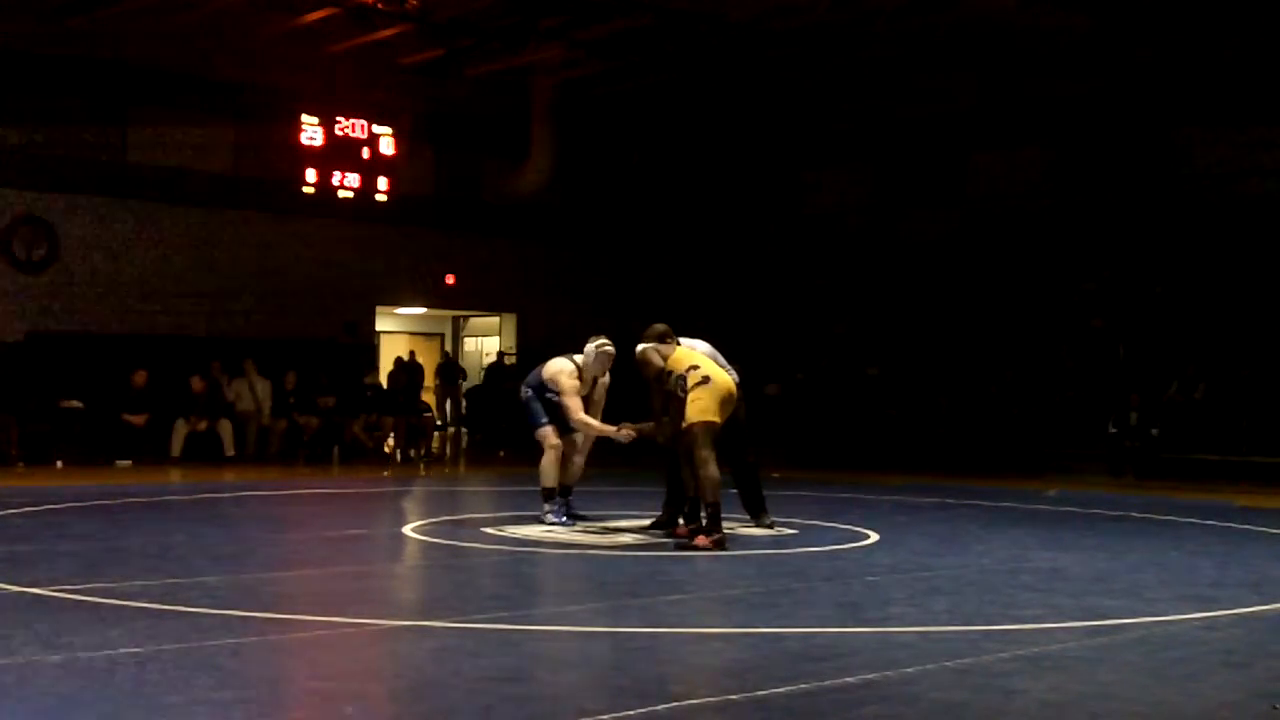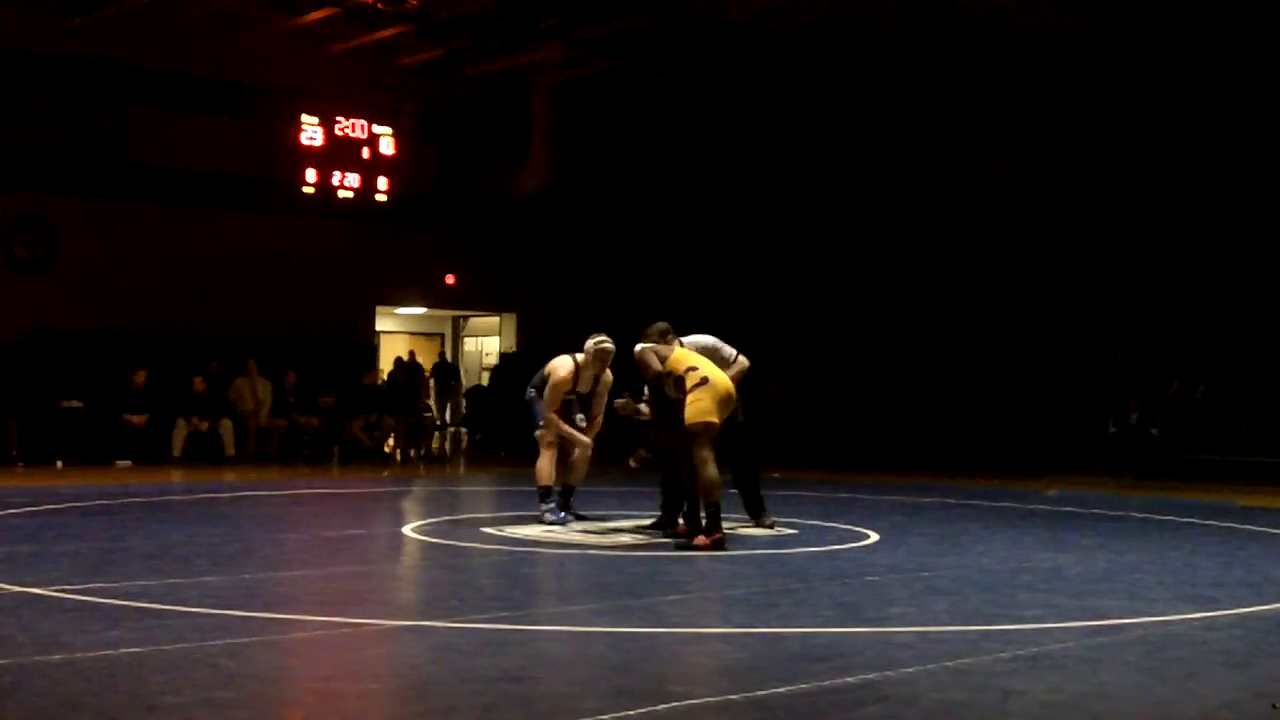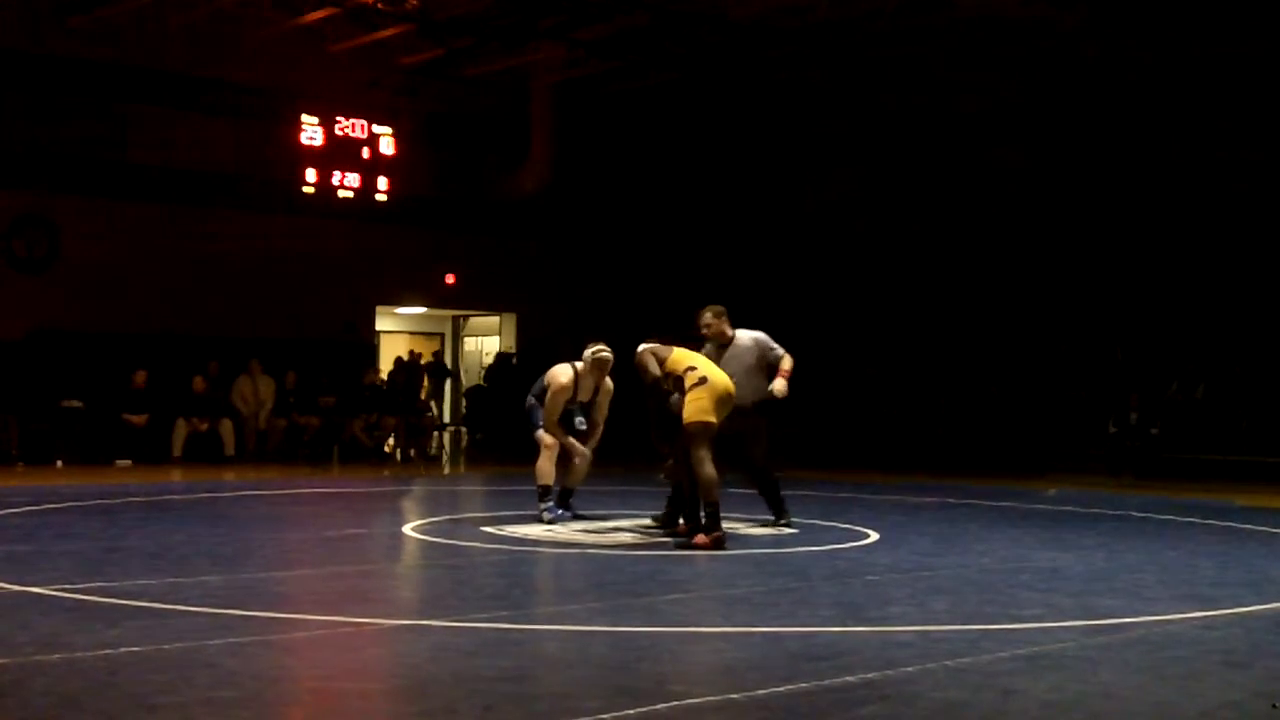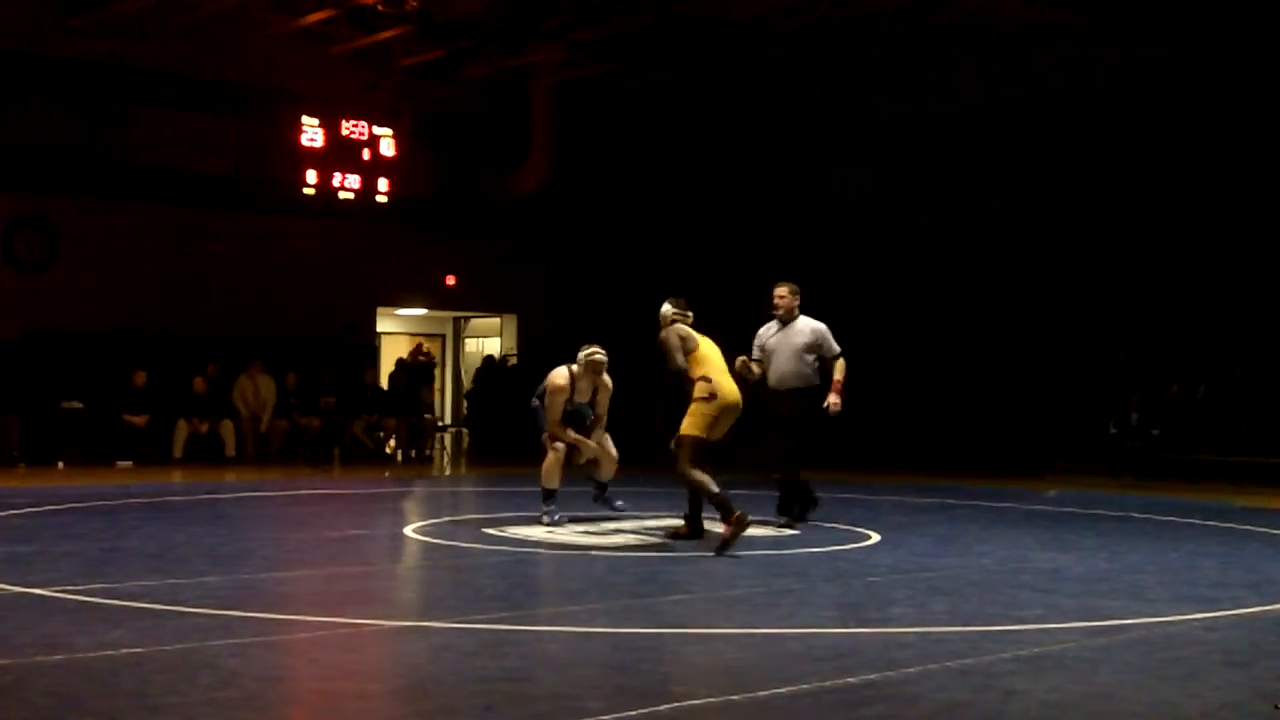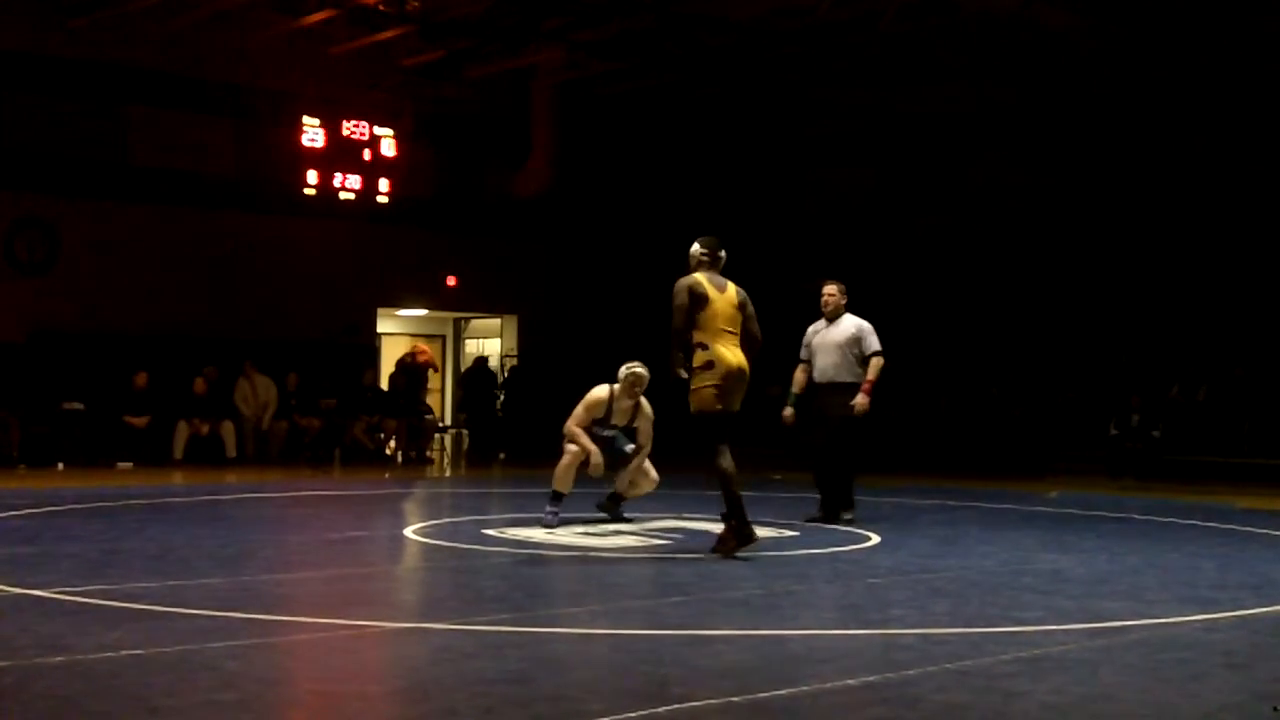
dt=0.4s
person 1, frame 1
left shoulder: (645, 352)
left elbow: (659, 370)
right elbow: (676, 418)
left wrist: (669, 395)
left hip: (706, 384)
right hip: (726, 385)
left knee: (703, 455)
right knee: (690, 452)
left ankle: (714, 532)
right ankle: (693, 523)
person 1, frame 2
left shoulder: (643, 353)
right shoulder: (678, 354)
left elbow: (658, 374)
left wrist: (670, 398)
left hip: (705, 385)
right hip: (726, 387)
left knee: (702, 456)
right knee: (693, 454)
left ankle: (713, 533)
right ankle: (693, 523)
person 1, frame 3
left shoulder: (644, 354)
right shoulder: (678, 355)
left elbow: (655, 379)
left hip: (705, 385)
right hip: (725, 385)
left knee: (699, 456)
right knee: (687, 453)
left ankle: (713, 530)
right ankle: (693, 522)
person 1, frame 4
left shoulder: (670, 333)
right shoulder: (704, 339)
left elbow: (679, 368)
left hip: (710, 396)
right hip: (732, 399)
left knee: (685, 465)
right knee: (691, 460)
left ankle: (732, 515)
right ankle: (693, 524)
person 1, frame 5
left shoulder: (687, 284)
right shoulder: (738, 292)
left elbow: (679, 328)
right elbow: (754, 337)
left wrist: (678, 365)
left hip: (709, 367)
right hip: (738, 368)
left knee: (718, 448)
right knee: (721, 446)
left ankle: (740, 525)
right ankle: (735, 523)
person 2, frame 1
left shoulder: (700, 352)
right elbow: (662, 393)
left knee: (740, 458)
right knee: (677, 456)
left ankle: (759, 513)
right ankle: (670, 515)
person 2, frame 2
left shoulder: (703, 344)
left elbow: (742, 362)
right elbow: (650, 407)
right wrist: (631, 408)
left knee: (743, 458)
right knee: (673, 459)
left ankle: (759, 513)
right ankle: (669, 516)
person 2, frame 3
left shoulder: (755, 340)
right shoulder: (704, 357)
left elbow: (785, 357)
left wrist: (781, 378)
left hip: (756, 413)
left knee: (758, 465)
left ankle: (780, 512)
person 2, frame 4
left shoulder: (815, 328)
right shoulder: (765, 332)
left elbow: (838, 359)
right elbow: (757, 370)
left wrist: (836, 391)
right wrist: (745, 369)
left hip: (804, 399)
right hip: (775, 399)
left knee: (789, 457)
right knee: (781, 458)
left ankle: (787, 511)
right ankle: (805, 500)
person 2, frame 5
left shoulder: (858, 326)
right shoulder: (813, 330)
left elbow: (876, 359)
right elbow: (803, 368)
left wrist: (865, 391)
right wrist: (791, 402)
left hip: (844, 395)
right hip: (818, 395)
left knee: (837, 452)
right knee: (819, 454)
left ankle: (845, 505)
right ankle: (829, 508)
person 3, frame 1
left shoulder: (602, 379)
right shoulder: (568, 374)
left elbow: (593, 416)
right elbow: (578, 419)
left wrist: (584, 448)
right wrist: (614, 432)
left hip: (557, 400)
right hip: (535, 394)
left knee: (576, 451)
right knee: (554, 444)
left ankle: (564, 503)
right ankle: (549, 508)
person 3, frame 2
left shoulder: (606, 378)
right shoulder: (564, 372)
left elbow: (597, 415)
right elbow: (547, 414)
left wrist: (585, 441)
right wrist: (576, 437)
left hip: (568, 402)
right hip: (540, 397)
left knee: (584, 453)
right knee: (549, 445)
left ankle: (564, 502)
right ankle: (547, 507)
person 3, frame 3
left shoulder: (606, 387)
right shoulder: (564, 381)
left elbow: (598, 423)
right elbow: (550, 421)
left wrist: (586, 448)
right wrist: (575, 446)
left hip: (569, 407)
right hip: (540, 403)
left knee: (583, 456)
right knee: (550, 444)
left ankle: (563, 503)
right ankle: (546, 506)
person 3, frame 4
left shoulder: (605, 384)
right shoulder: (560, 382)
left elbow: (601, 416)
right elbow: (553, 423)
left wrist: (587, 445)
right wrist: (585, 443)
left hip: (580, 410)
right hip: (547, 408)
left knee: (611, 456)
right knee: (558, 449)
left ankle: (602, 492)
right ankle: (548, 507)
person 3, frame 5
left shoulder: (645, 411)
right shoulder: (599, 397)
left elbow: (645, 446)
right elbow: (570, 427)
left wrist: (628, 472)
right wrist: (594, 450)
left hip: (612, 439)
right hip: (586, 435)
left knee: (651, 480)
right knee: (574, 452)
left ankle: (611, 502)
right ankle: (553, 508)
